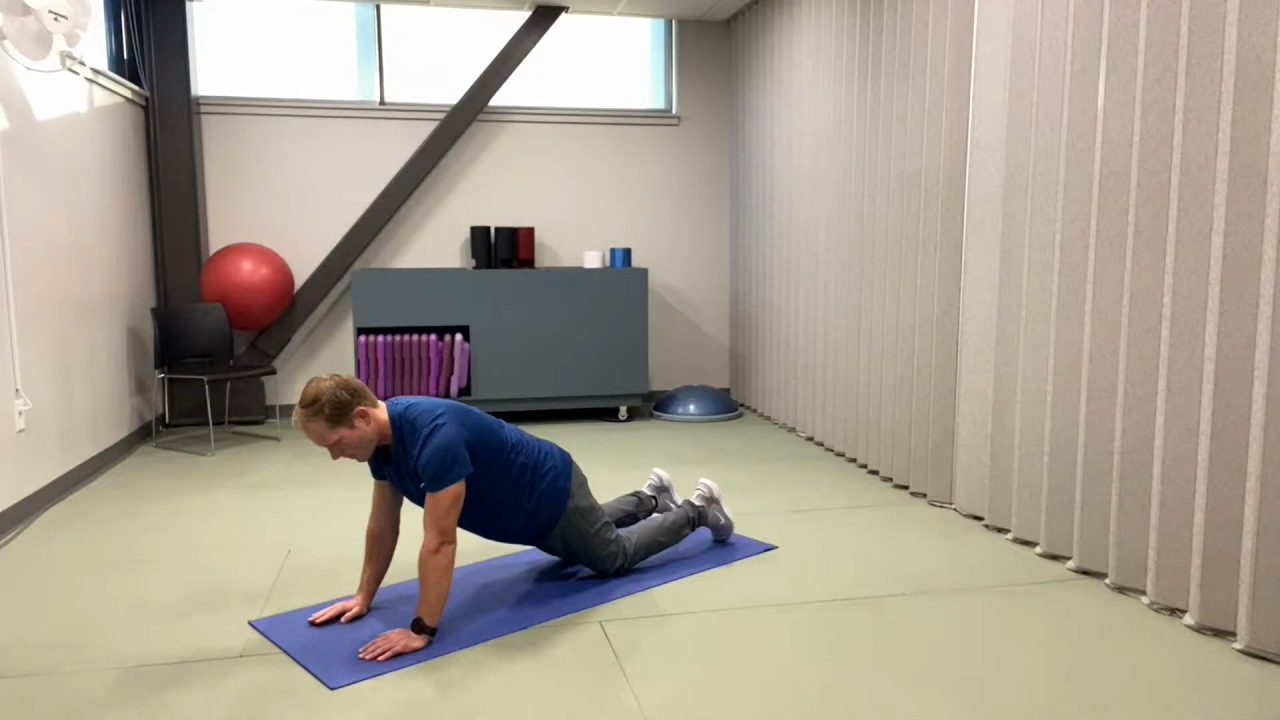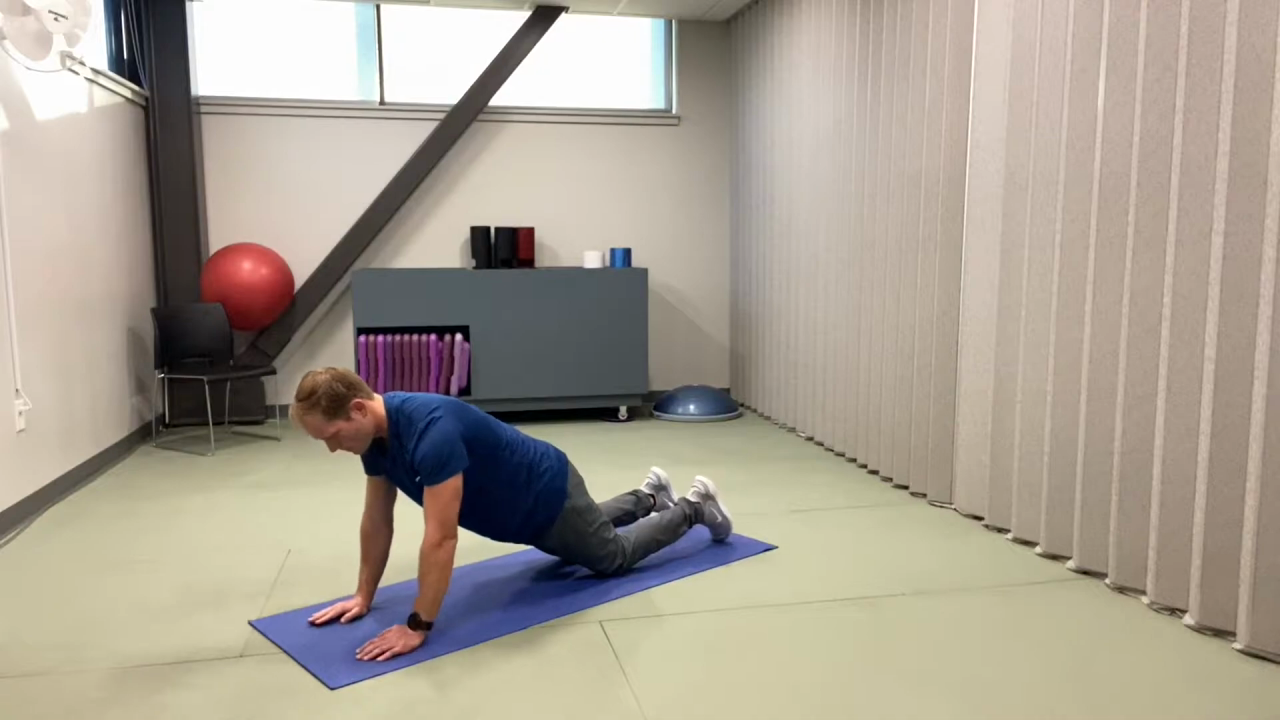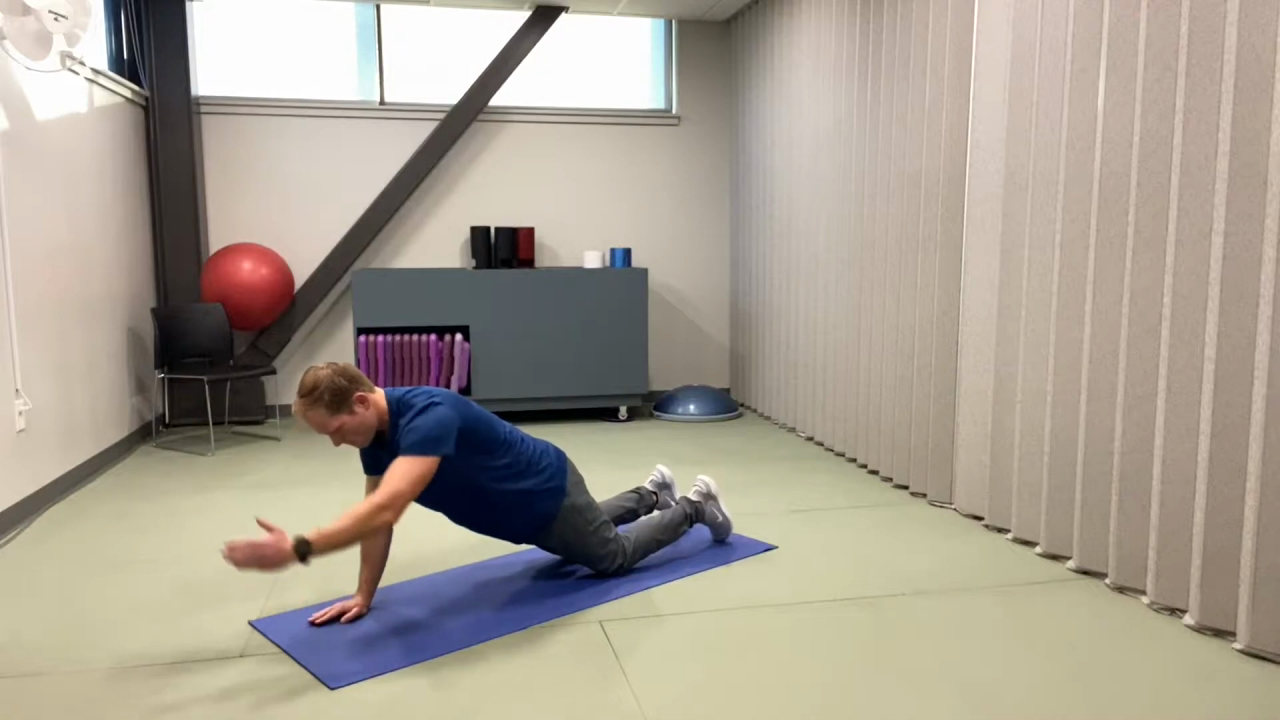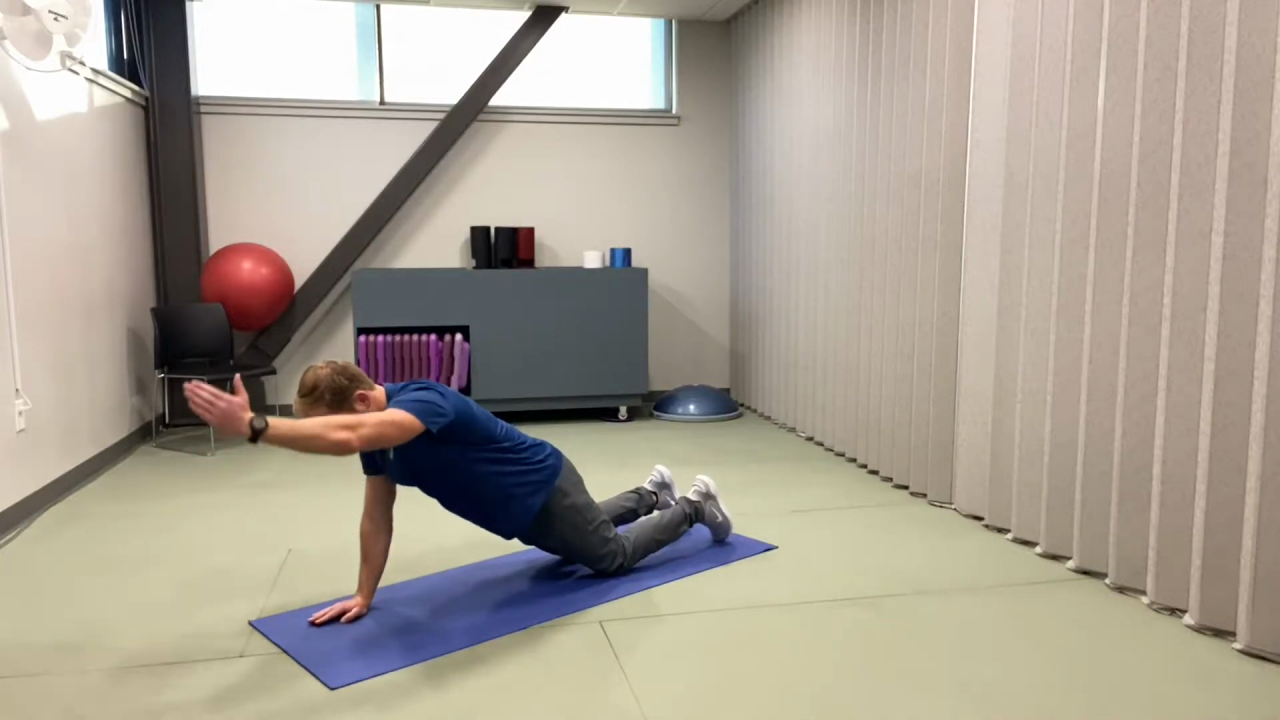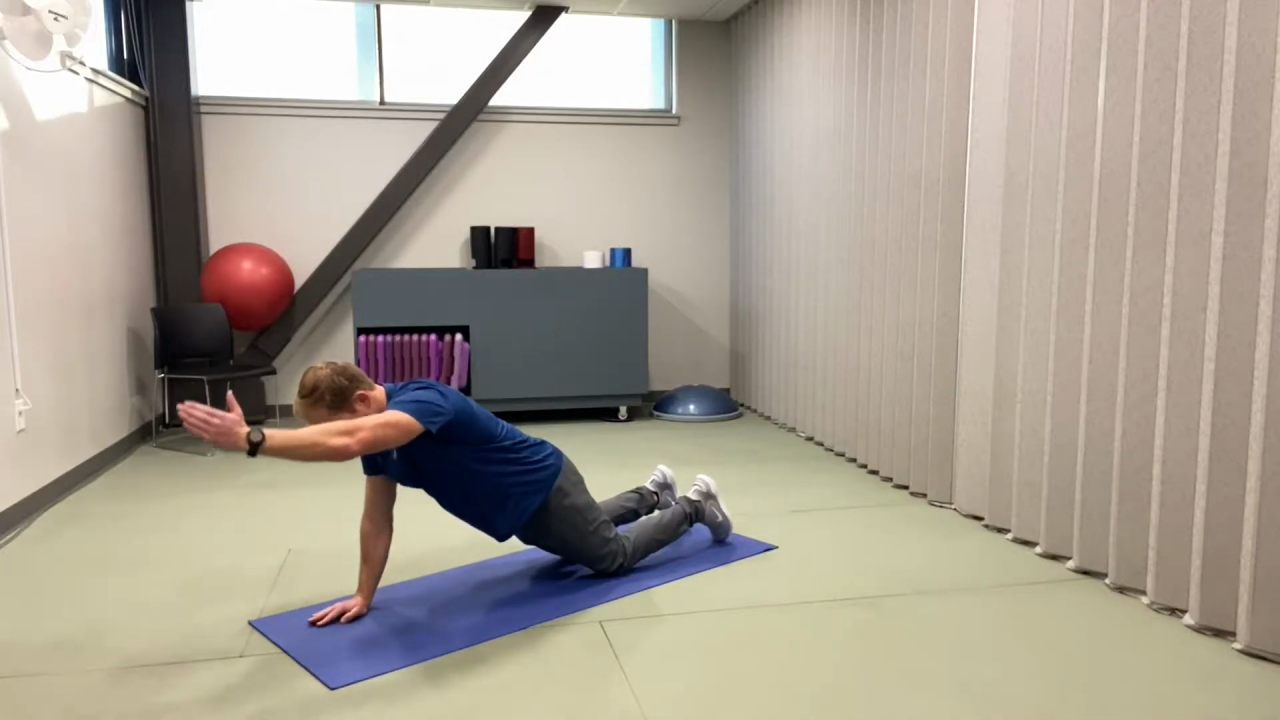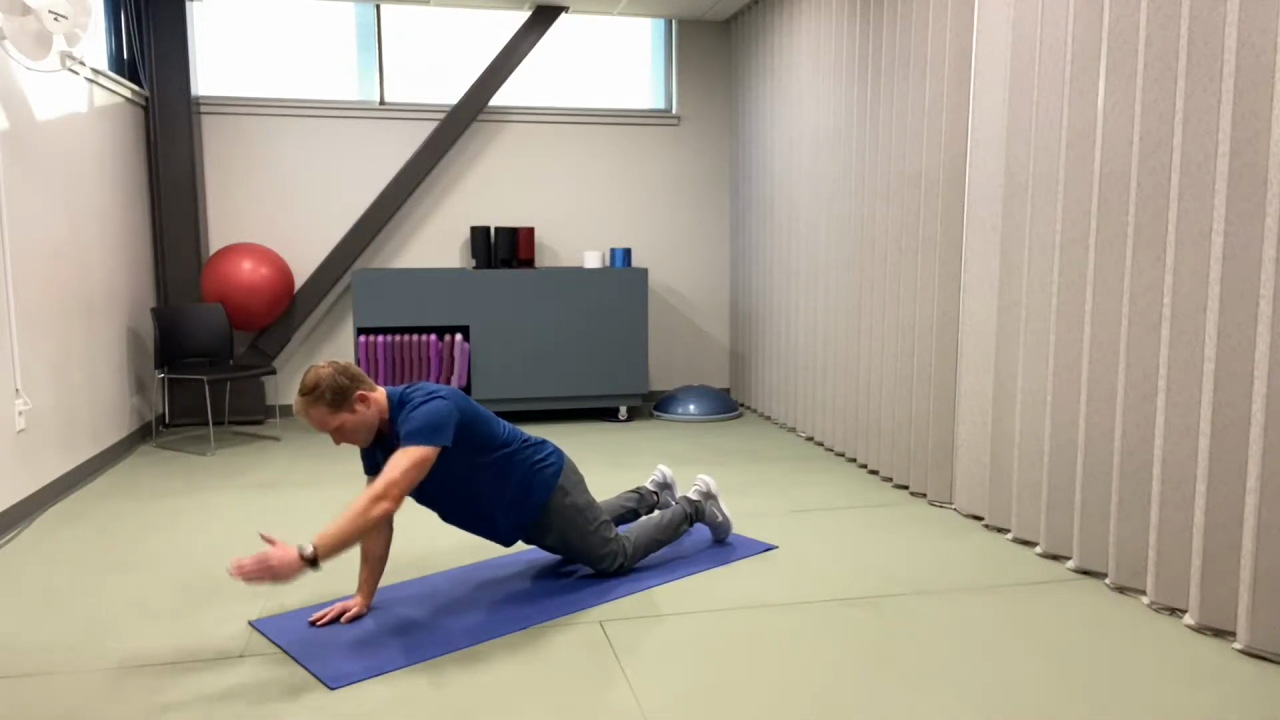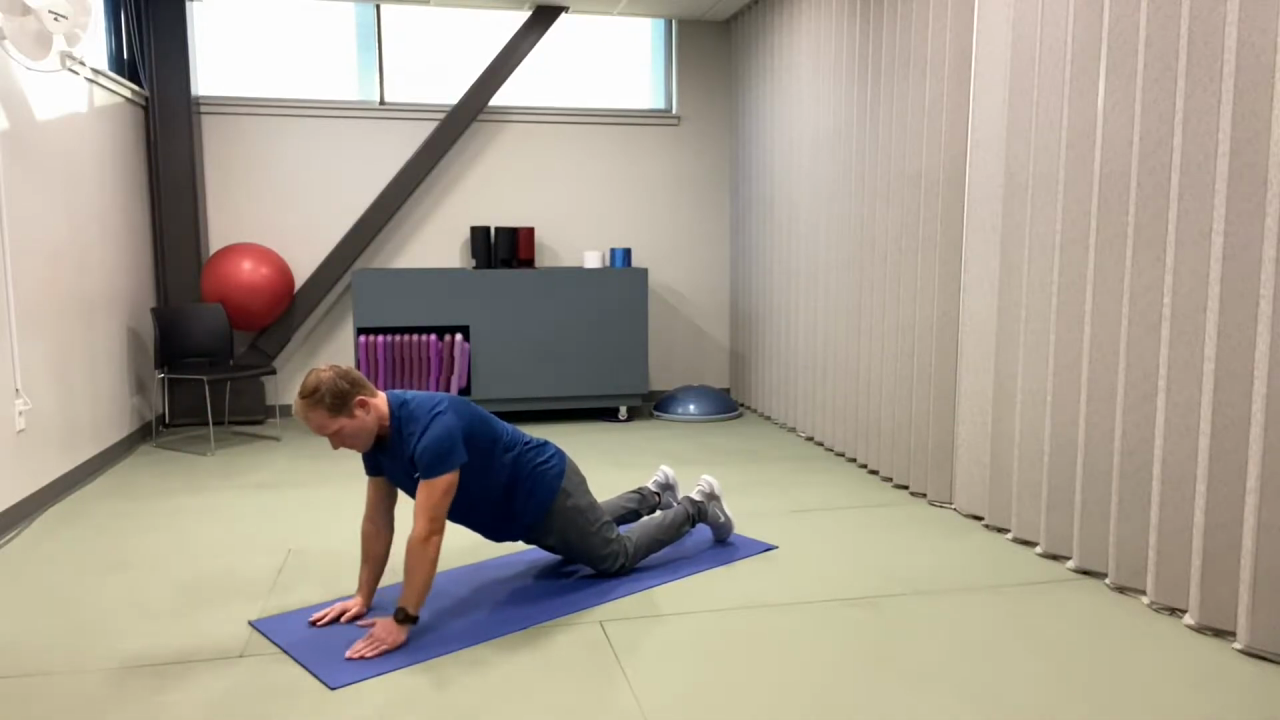
dt=0.3s
person 1, frame 1
left shoulder: (433, 436)
right shoulder: (381, 433)
left elbow: (439, 543)
right elbow: (383, 524)
left wrist: (422, 630)
right wrist: (364, 596)
left hip: (551, 491)
right hip: (522, 506)
left knee: (615, 558)
right knee: (573, 553)
left ankle: (699, 509)
right ankle: (650, 498)
person 1, frame 2
left shoulder: (431, 429)
right shoulder: (375, 432)
left elbow: (440, 538)
right elbow: (376, 522)
left wrist: (418, 626)
right wrist: (364, 595)
left hip: (548, 493)
right hip: (520, 507)
left knee: (613, 557)
right knee: (570, 551)
left ankle: (694, 508)
right ankle: (647, 498)
person 1, frame 3
left shoulder: (426, 415)
right shoulder: (374, 430)
left elbow: (385, 509)
right elbow: (376, 515)
left wrist: (298, 549)
right wrist: (364, 596)
left hip: (546, 493)
right hip: (521, 508)
left knee: (614, 556)
right knee: (576, 549)
left ankle: (694, 507)
right ankle: (648, 495)
person 1, frame 4
left shoulder: (422, 402)
right shoulder: (381, 428)
left elbow: (349, 437)
right elbow: (376, 521)
left wrist: (251, 426)
right wrist: (364, 595)
left hip: (545, 490)
right hip: (519, 507)
left knee: (613, 556)
right knee: (576, 548)
left ankle: (693, 506)
right ankle: (649, 495)
person 1, frame 5
left shoulder: (422, 401)
right shoulder: (379, 428)
left elbow: (347, 443)
right elbow: (377, 521)
left wrist: (250, 437)
right wrist: (364, 595)
left hip: (544, 488)
right hip: (516, 505)
left knee: (612, 556)
right knee: (575, 546)
left ankle: (693, 506)
right ankle: (651, 494)
person 1, frame 6
left shoulder: (427, 411)
right shoulder: (373, 433)
left elbow: (383, 500)
right elbow: (378, 517)
left wrist: (307, 555)
right wrist: (364, 594)
left hip: (544, 489)
right hip: (518, 509)
left knee: (613, 556)
right knee: (582, 538)
left ankle: (694, 506)
right ankle: (651, 495)
person 1, frame 7
left shoulder: (432, 425)
right shoulder: (377, 431)
left elbow: (427, 532)
right elbow: (377, 521)
left wrist: (403, 621)
right wrist: (364, 596)
left hip: (544, 488)
right hip: (516, 506)
left knee: (615, 557)
right knee: (579, 544)
left ankle: (698, 506)
right ankle: (654, 495)
